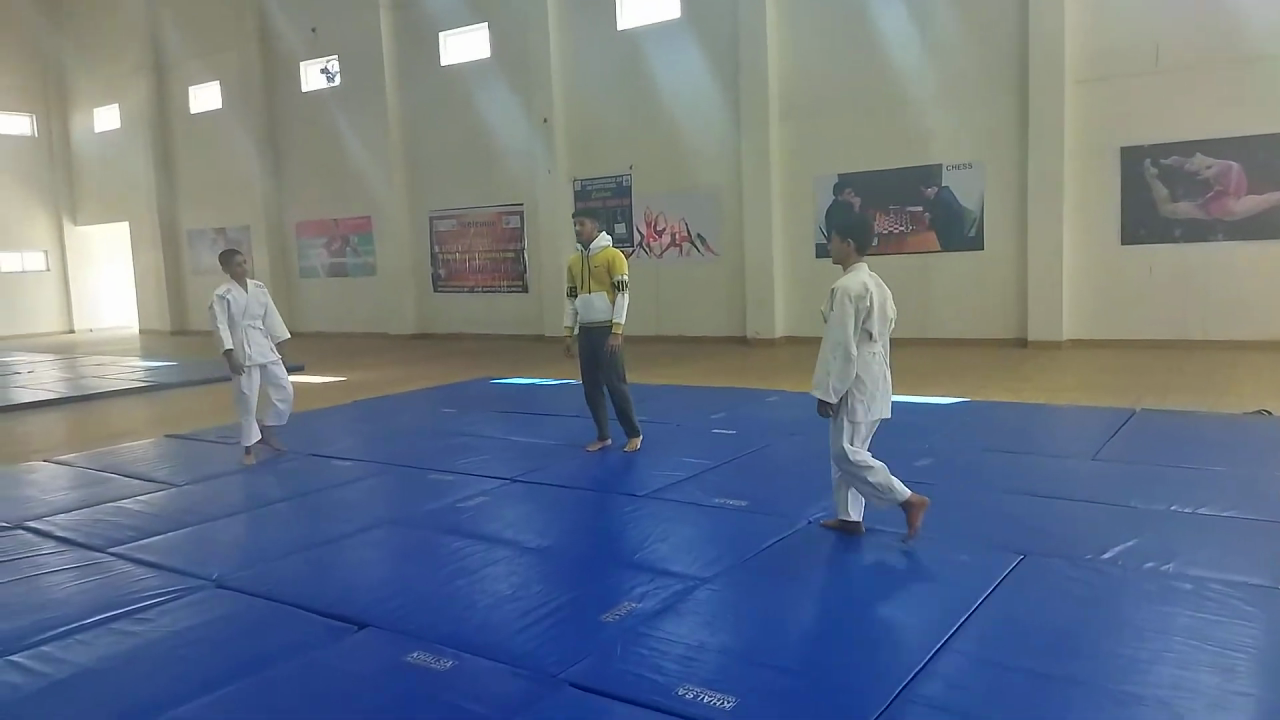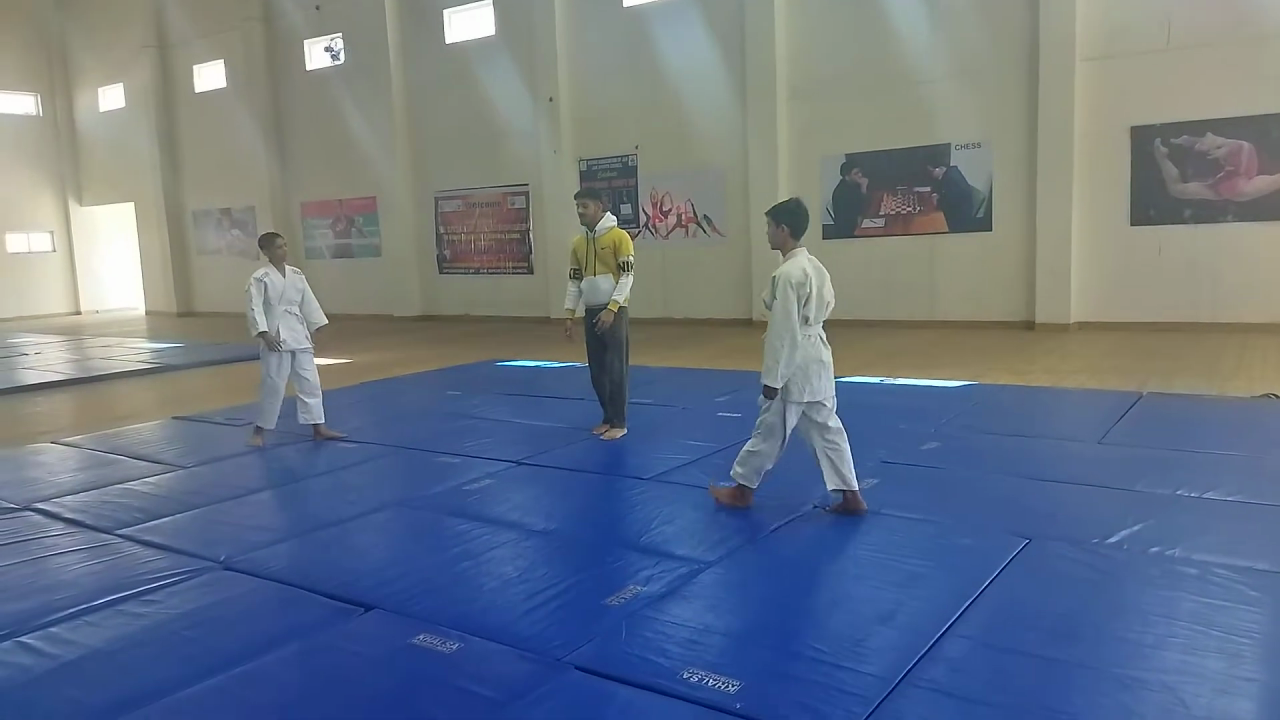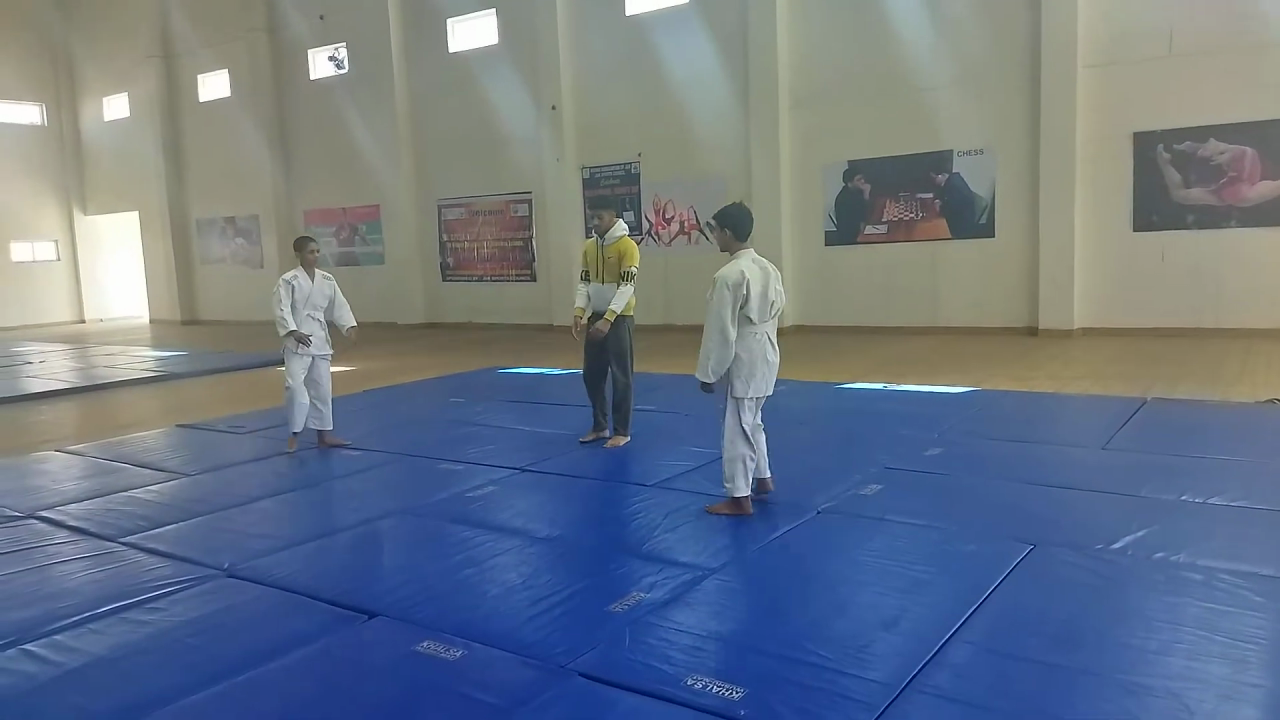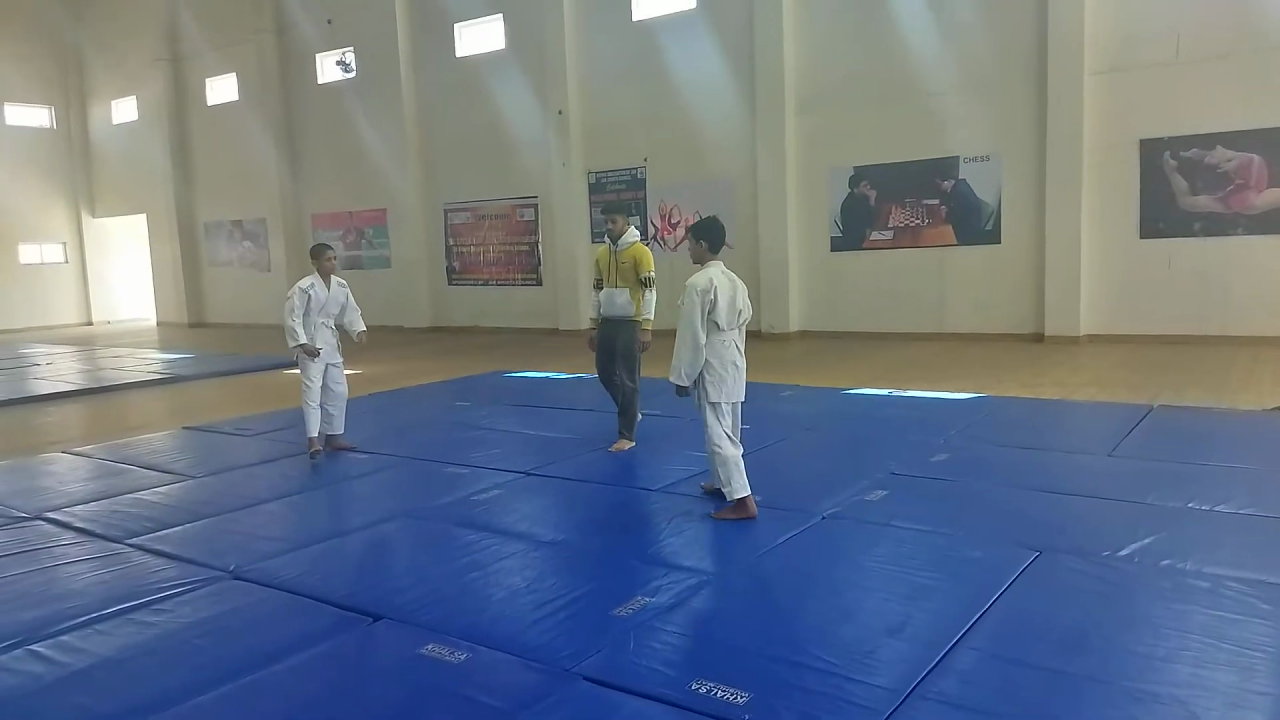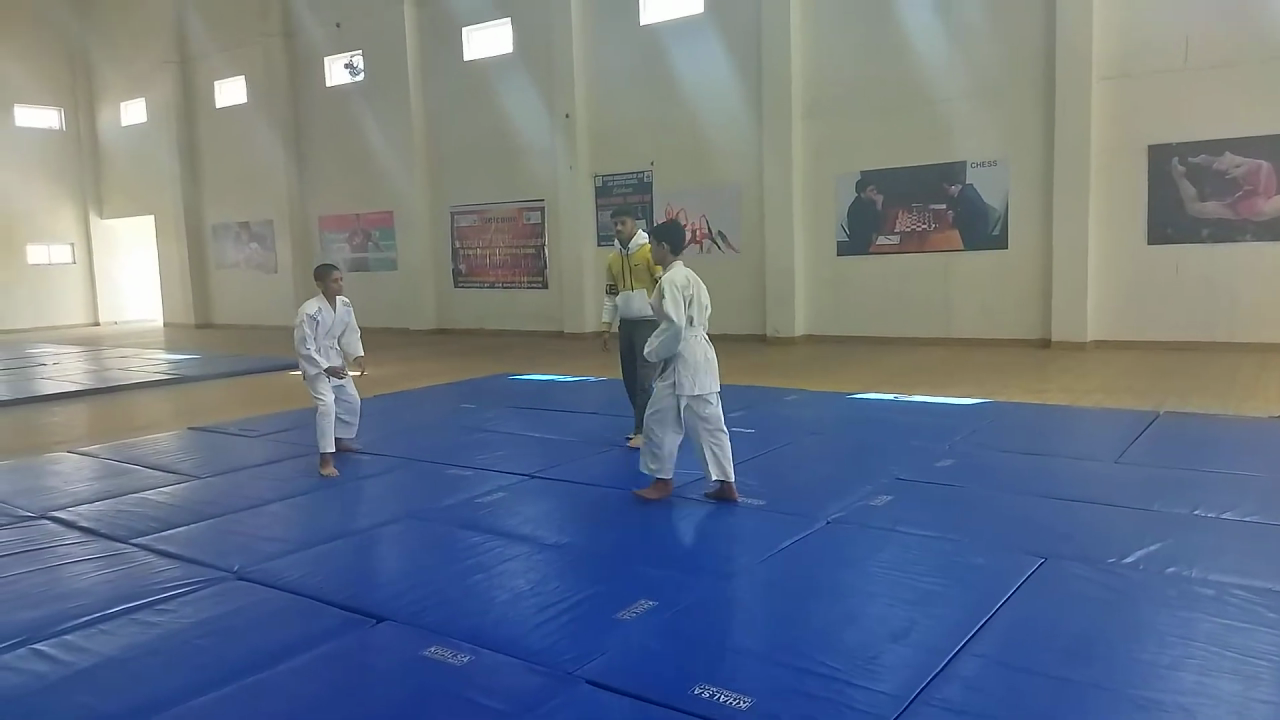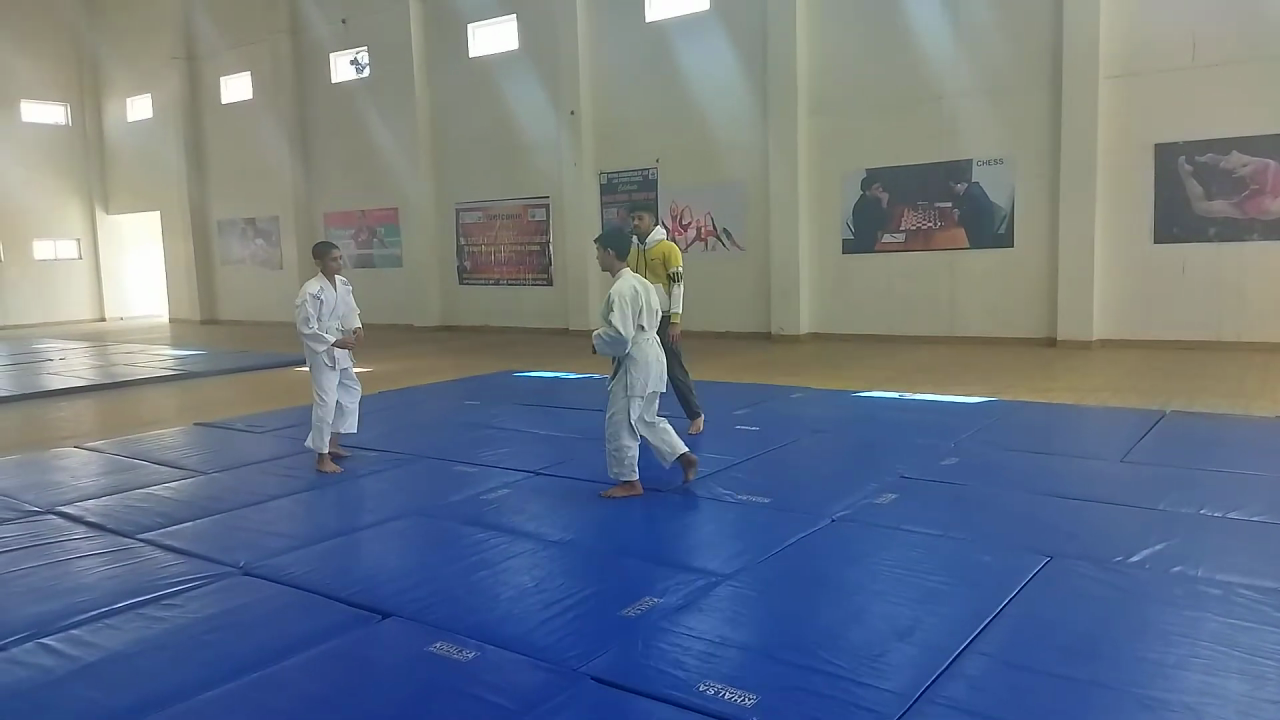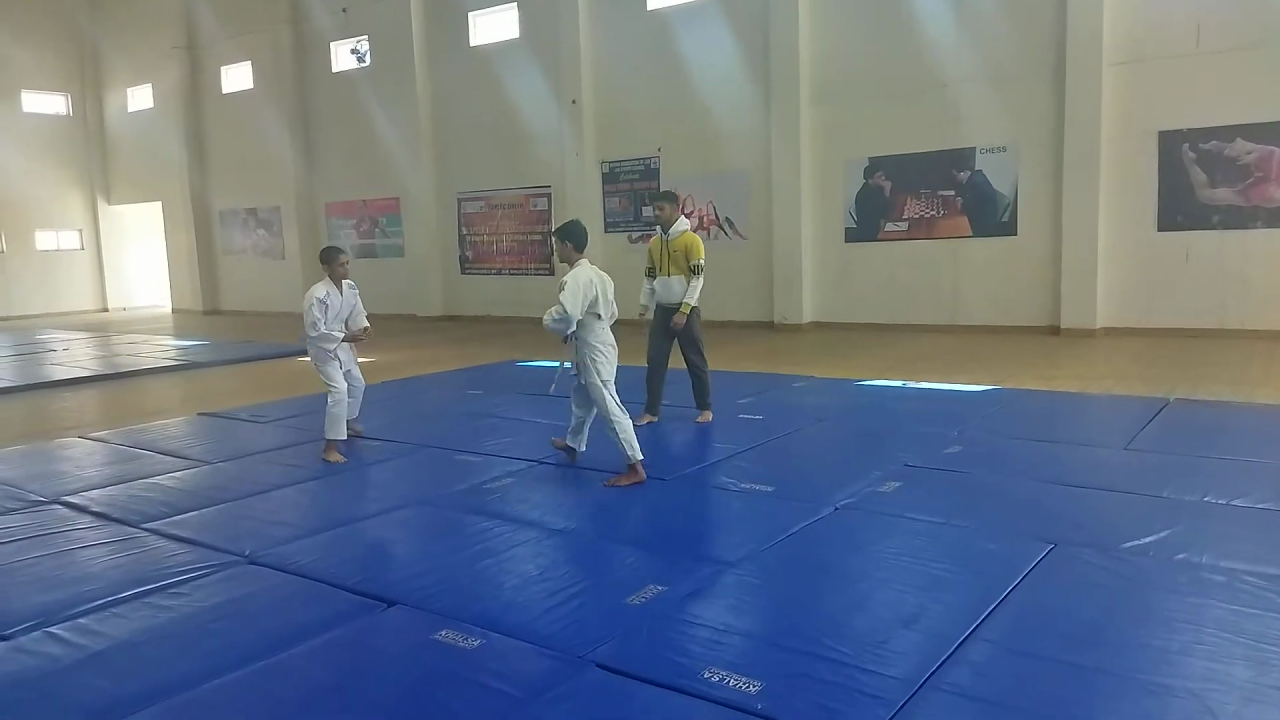
dt=0.3s
person 1, frame 1
left shoulder: (846, 288)
right shoulder: (874, 283)
left elbow: (839, 346)
left wrist: (826, 393)
left hip: (855, 380)
right hip: (874, 374)
left knee: (849, 452)
right knee: (848, 448)
left ankle: (908, 500)
right ankle: (848, 516)
person 1, frame 2
left shoulder: (787, 274)
right shoulder: (815, 266)
left elbow: (784, 330)
left wrist: (772, 378)
left hip: (795, 363)
right hip: (816, 358)
left knee: (769, 429)
right knee: (825, 427)
left ankle: (742, 489)
right ankle: (850, 494)
person 1, frame 3
left shoulder: (729, 275)
right shoulder: (768, 268)
left elbow: (720, 330)
left wrist: (708, 372)
left hip: (742, 358)
right hip: (766, 354)
left knee: (739, 428)
right knee: (749, 423)
left ankle: (740, 498)
right ankle: (762, 477)
person 1, frame 4
left shoulder: (698, 283)
right shoulder: (734, 281)
left elbow: (692, 335)
left wrist: (682, 377)
left hip: (712, 364)
right hip: (734, 360)
left knee: (719, 433)
right knee: (724, 428)
left ankle: (742, 500)
right ankle: (723, 483)
person 1, frame 5
left shoulder: (669, 280)
right shoulder: (690, 277)
left elbow: (673, 327)
left wrist: (653, 350)
left hip: (682, 361)
right hip: (701, 355)
left knee: (658, 420)
right knee: (709, 423)
left ankle: (662, 480)
right ankle: (726, 484)
person 1, frame 6
left shoulder: (620, 289)
right shoulder: (642, 282)
left elbow: (620, 336)
left wrist: (598, 340)
left hip: (635, 363)
right hip: (651, 357)
left knee: (619, 421)
right knee: (646, 419)
left ankle: (629, 480)
right ankle: (683, 457)
person 1, frame 7
left shoulder: (574, 278)
right shoulder: (599, 275)
left elbow: (566, 316)
right elbow: (612, 313)
left wrist: (549, 318)
left hip: (592, 351)
right hip: (598, 343)
left knee: (608, 407)
right knee: (581, 402)
left ankle: (635, 466)
right ankle: (573, 443)
person 2, frame 1
left shoulder: (613, 256)
right shoulder: (574, 262)
left elbow: (622, 295)
left wrist: (616, 332)
right wrist: (568, 333)
left hip: (607, 330)
right hip: (585, 331)
left knee: (615, 383)
right knee: (591, 387)
left ankle: (633, 434)
right ankle: (603, 435)
person 2, frame 2
left shoulder: (618, 236)
right shoulder: (578, 243)
left elbow: (627, 276)
right elbow: (574, 282)
left wrist: (611, 309)
right wrist: (569, 316)
left hip: (614, 312)
right hip: (591, 313)
left knee: (616, 369)
right knee: (597, 370)
left ankle: (619, 423)
right ankle: (608, 418)
person 2, frame 3
left shoulder: (627, 246)
right shoulder: (589, 246)
left elbow: (627, 286)
right elbow: (584, 283)
left wrist: (607, 319)
right wrist: (579, 313)
left hip: (618, 319)
right hip: (596, 318)
left knee: (620, 377)
right knee: (591, 375)
left ankle: (621, 431)
right ankle: (600, 426)
person 2, frame 4
left shoulder: (640, 251)
right shoulder: (601, 253)
left elbow: (649, 291)
right elbow: (597, 291)
left wrist: (646, 327)
right wrist: (593, 326)
left hip: (629, 324)
right hip: (606, 323)
left knee: (628, 381)
right knee: (606, 374)
left ankle: (628, 435)
right ankle: (630, 415)
person 2, frame 5
left shoulder: (650, 253)
right shoulder: (614, 258)
right elbow: (610, 295)
right wrist: (605, 329)
left hip: (648, 323)
right hip: (626, 325)
left knee: (643, 378)
right knee: (630, 379)
left ankle: (641, 431)
right ankle: (639, 427)
person 2, frame 6
left shoulder: (668, 248)
right shoulder: (630, 253)
left elbow: (678, 285)
left wrist: (675, 321)
left hip: (665, 319)
left knee: (675, 370)
left ankle: (695, 415)
person 2, frame 7
left shoulder: (691, 240)
right shoulder: (654, 243)
left elbow: (697, 279)
right elbow: (649, 279)
left wrist: (683, 311)
right wrist: (643, 310)
left hip: (686, 311)
right hip: (661, 310)
left knee: (695, 361)
right knee: (655, 361)
left ankle: (705, 409)
right ankle: (651, 411)
person 3, frame 1
left shoulder: (260, 288)
right shoulder: (223, 294)
left elbow: (272, 316)
right elbow: (221, 327)
left wrist: (280, 342)
right wrist: (230, 355)
left hip: (265, 347)
right hip: (242, 352)
left knee: (284, 391)
right knee: (247, 401)
left ankle: (268, 431)
right ankle: (249, 448)
person 3, frame 2
left shoulder: (296, 274)
right shoulder: (260, 278)
left elbow: (308, 303)
right elbow: (254, 310)
left wrist: (318, 329)
right wrist: (264, 334)
left hip: (299, 335)
right hip: (276, 337)
left knee: (309, 382)
right knee: (273, 385)
left ankle: (318, 428)
right ankle: (260, 430)
person 3, frame 3
left shoulder: (327, 280)
right shoulder: (288, 280)
left elbow: (339, 306)
right elbow: (282, 311)
left wrist: (349, 326)
right wrist: (294, 333)
left hip: (320, 339)
right hip: (297, 341)
left knee: (322, 389)
right knee: (295, 387)
left ankle: (323, 434)
right ankle: (294, 434)
person 3, frame 4
left shoulder: (341, 286)
right shoulder: (303, 288)
left elbow: (350, 312)
right elbow: (292, 319)
left wrist: (359, 331)
right wrist: (303, 344)
left hip: (331, 345)
right hip: (310, 347)
left knee: (338, 393)
right knee: (312, 391)
left ankle: (332, 436)
right ankle: (313, 441)
person 3, frame 5
left shoulder: (345, 305)
right shoulder: (309, 311)
left elbow: (351, 334)
right elbow: (303, 347)
left wrist: (357, 356)
right wrist: (326, 368)
left hip: (336, 360)
right hip: (316, 365)
left knee: (351, 402)
right knee: (327, 405)
left ankle: (338, 440)
right ankle: (326, 460)
person 3, frame 6
left shoulder: (343, 284)
right shoulder: (311, 292)
left elbow: (350, 312)
right elbow: (305, 328)
left wrist: (356, 329)
right wrist: (334, 343)
left hip: (339, 349)
right hip: (321, 352)
left knee: (351, 392)
right knee: (325, 401)
left ankle: (332, 443)
right ankle: (322, 457)
person 3, frame 7
left shoulder: (350, 287)
right shoulder: (317, 296)
left elbow: (357, 314)
right elbow: (314, 331)
left wrist: (363, 328)
right wrist: (345, 337)
left hip: (343, 347)
right hip: (324, 350)
left knee: (356, 385)
right knee: (339, 391)
left ankle: (346, 423)
right ankle: (330, 447)
